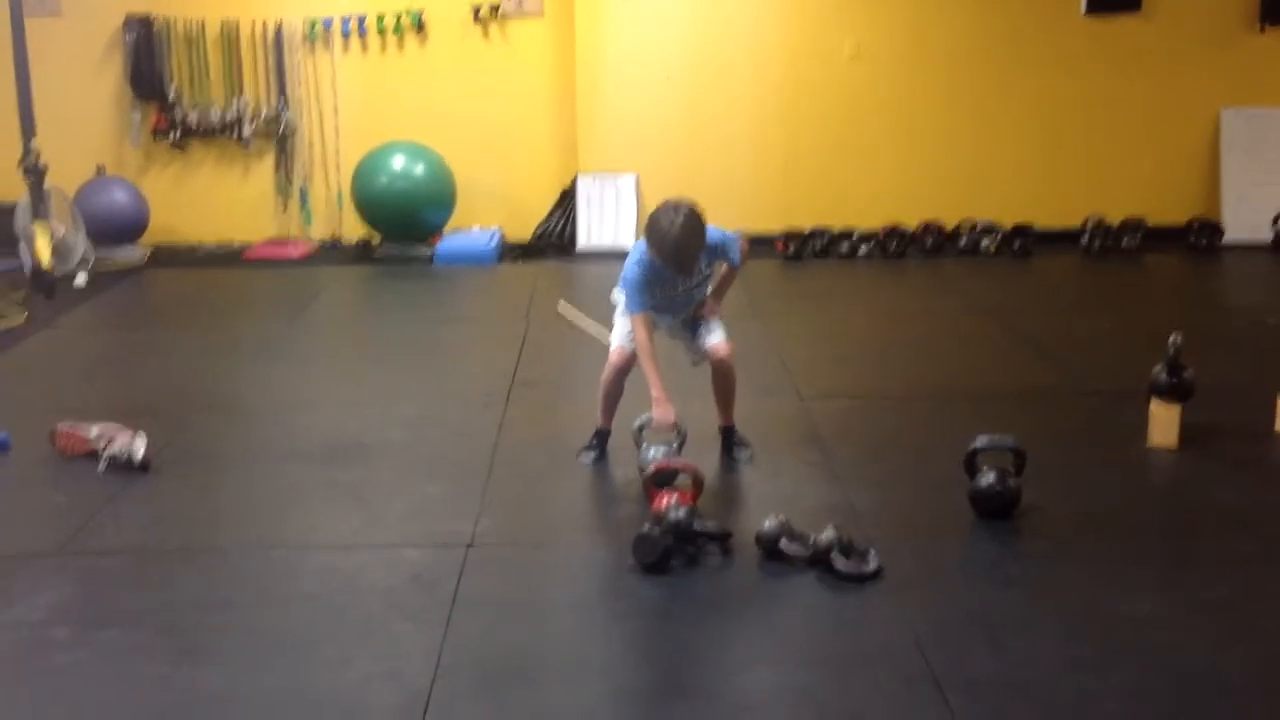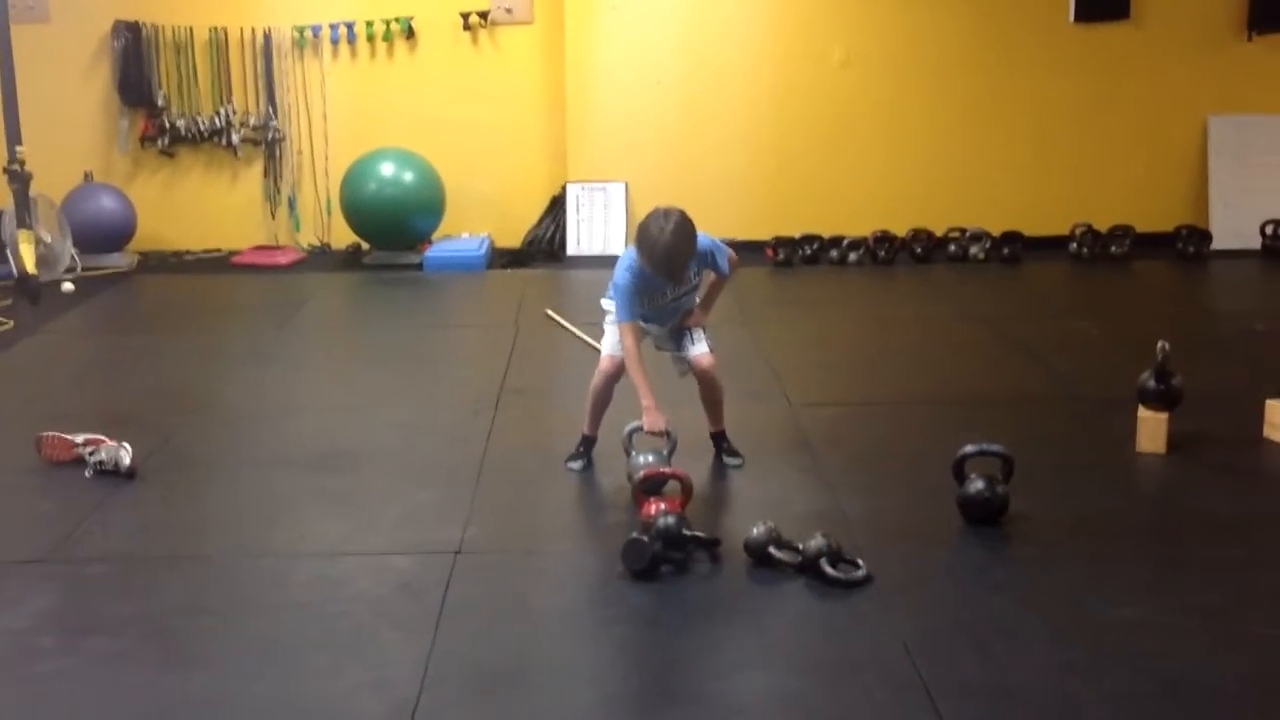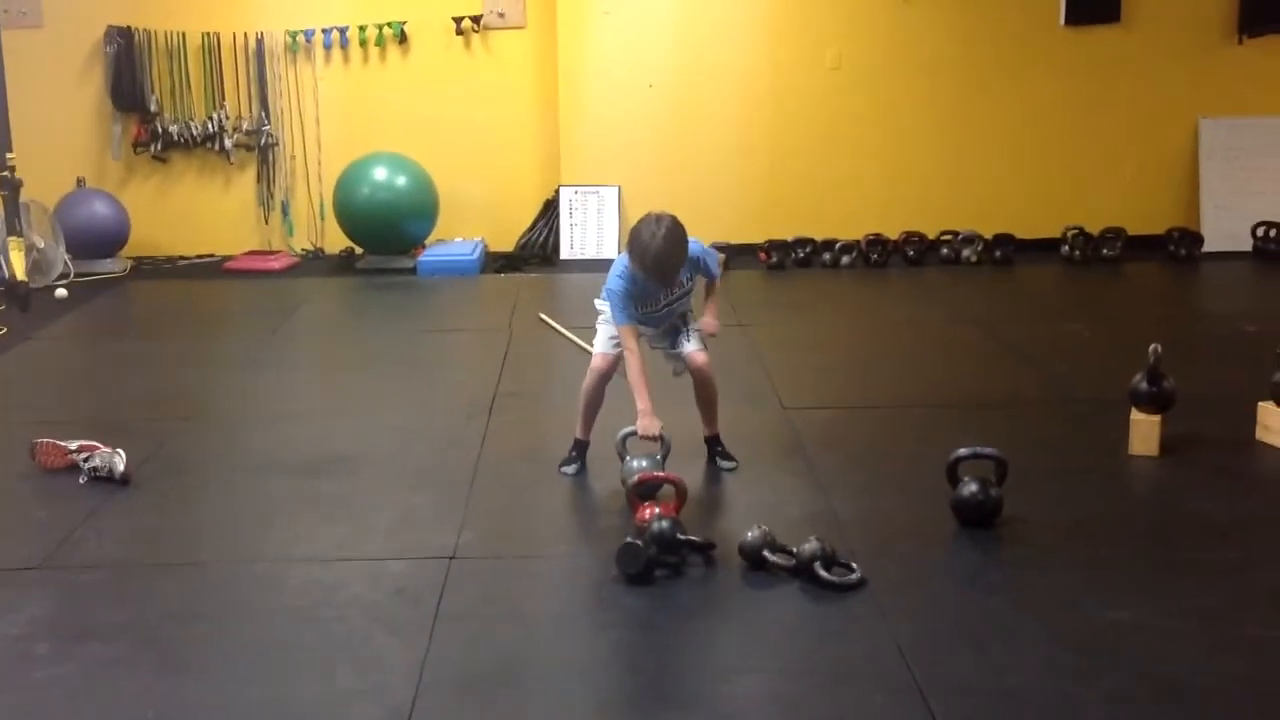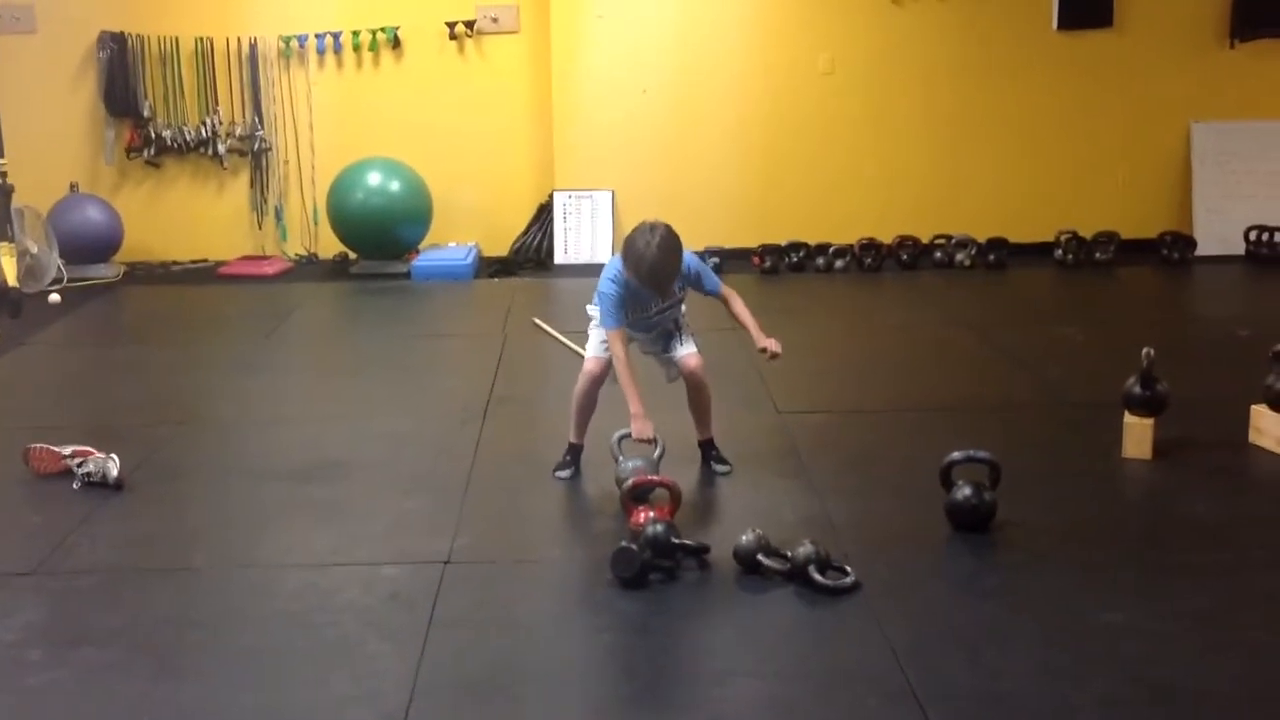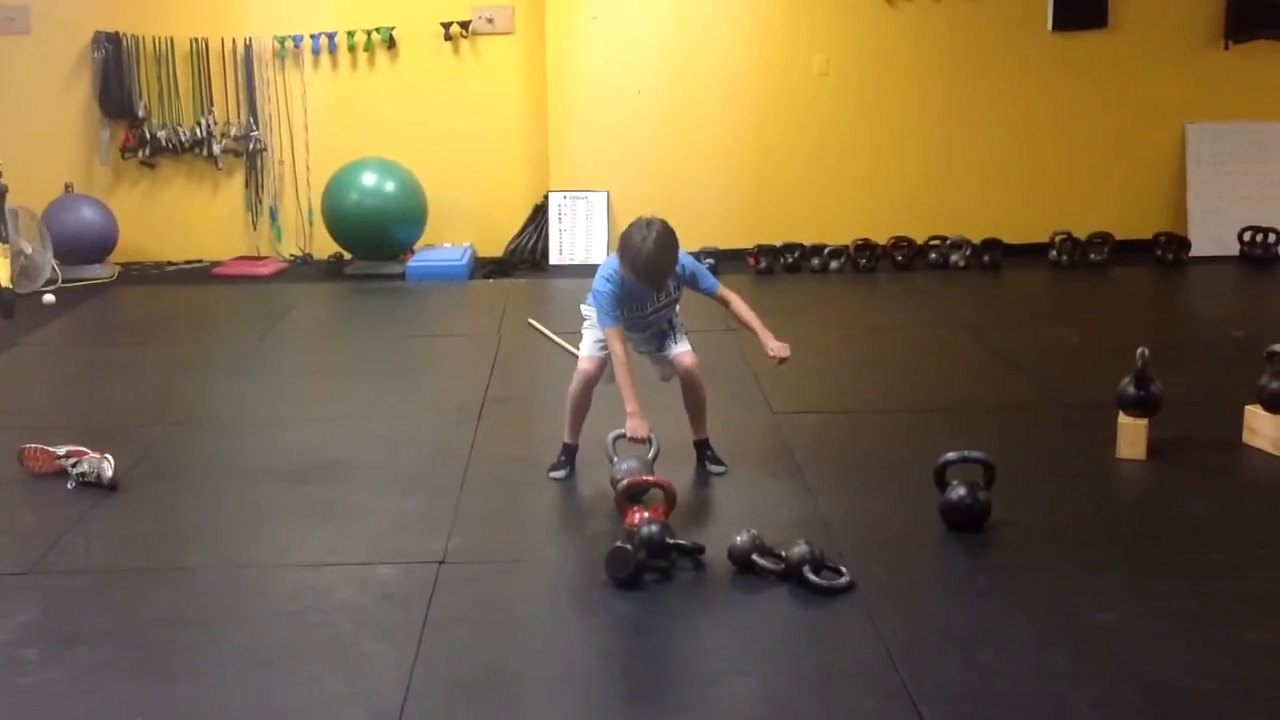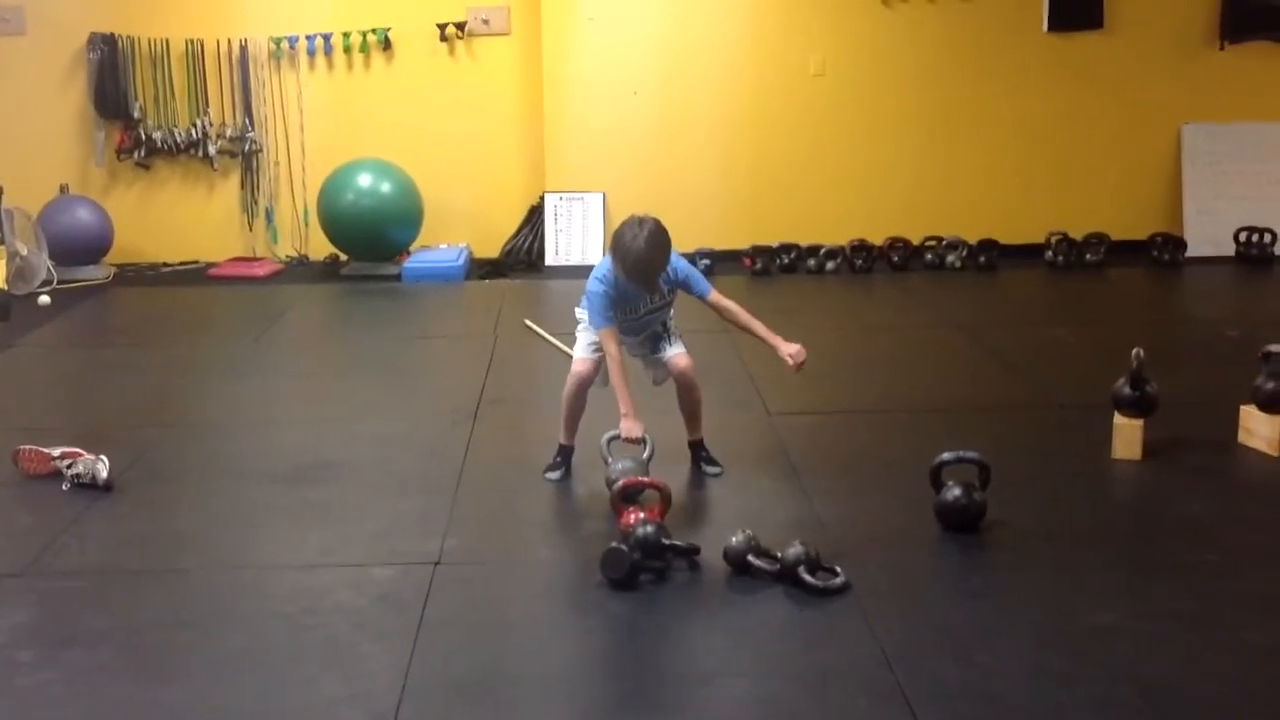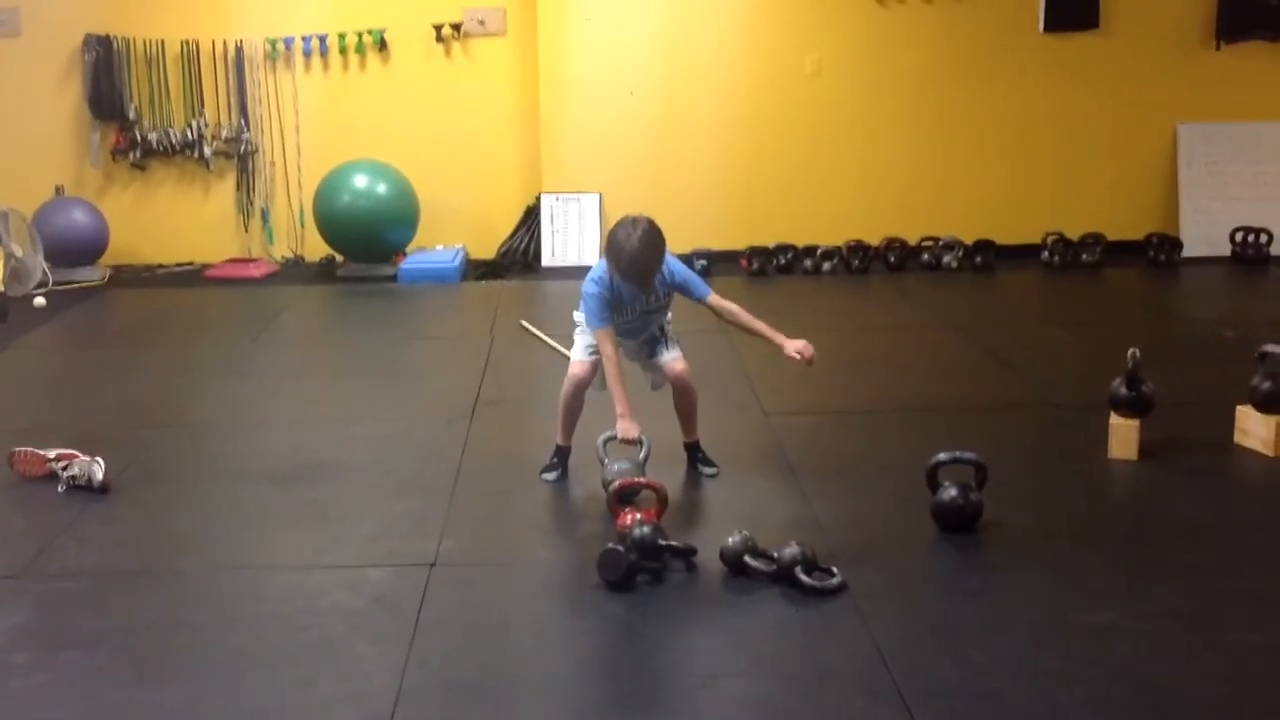
dt=0.3s
person 1, frame 1
left shoulder: (714, 240)
right shoulder: (638, 264)
left elbow: (740, 251)
right elbow: (641, 333)
left wrist: (715, 298)
right wrist: (659, 398)
left hip: (692, 305)
right hip: (641, 306)
left knee: (722, 356)
right knee: (618, 360)
left ankle: (728, 432)
right ankle: (601, 433)
person 1, frame 2
left shoulder: (704, 248)
right shoulder: (628, 272)
left elbow: (731, 261)
right elbow: (630, 342)
left wrist: (703, 309)
right wrist: (649, 407)
left hip: (680, 315)
right hip: (630, 315)
left knee: (705, 366)
right knee: (608, 368)
left ankle: (720, 438)
right ankle: (587, 440)
person 1, frame 3
left shoulder: (695, 253)
right shoulder: (621, 278)
left elbow: (716, 267)
right elbow: (631, 347)
left wrist: (710, 313)
right wrist: (645, 411)
left hip: (673, 316)
right hip: (622, 316)
left knee: (701, 365)
right knee: (600, 368)
left ankle: (714, 442)
right ankle: (579, 444)
person 1, frame 4
left shoulder: (687, 264)
right shoulder: (612, 281)
left elbow: (727, 295)
right elbow: (618, 351)
left wrist: (757, 335)
right wrist: (638, 414)
left hip: (664, 323)
right hip: (612, 321)
left knee: (694, 368)
right knee: (592, 371)
left ankle: (708, 446)
right ankle: (573, 449)
person 1, frame 5
left shoulder: (682, 264)
right shoulder: (608, 279)
left elbow: (727, 297)
right elbow: (617, 349)
left wrist: (766, 338)
right wrist: (633, 413)
left hip: (658, 323)
right hip: (607, 321)
left knee: (689, 367)
right knee: (587, 371)
left ankle: (703, 446)
right ankle: (568, 450)
person 1, frame 6
left shoulder: (674, 266)
right shoulder: (601, 282)
left elbow: (722, 305)
right elbow: (612, 351)
left wrist: (779, 344)
right wrist: (628, 415)
left hip: (653, 326)
right hip: (601, 325)
left knee: (684, 369)
right knee: (581, 373)
left ankle: (698, 447)
right ankle: (564, 451)
person 1, frame 7
left shoulder: (670, 269)
right shoulder: (597, 284)
left elbow: (722, 307)
right elbow: (608, 351)
left wrist: (783, 342)
right wrist: (624, 416)
left hip: (650, 329)
right hip: (599, 328)
left knee: (681, 374)
right knee: (578, 376)
left ankle: (694, 449)
right ankle: (561, 452)
